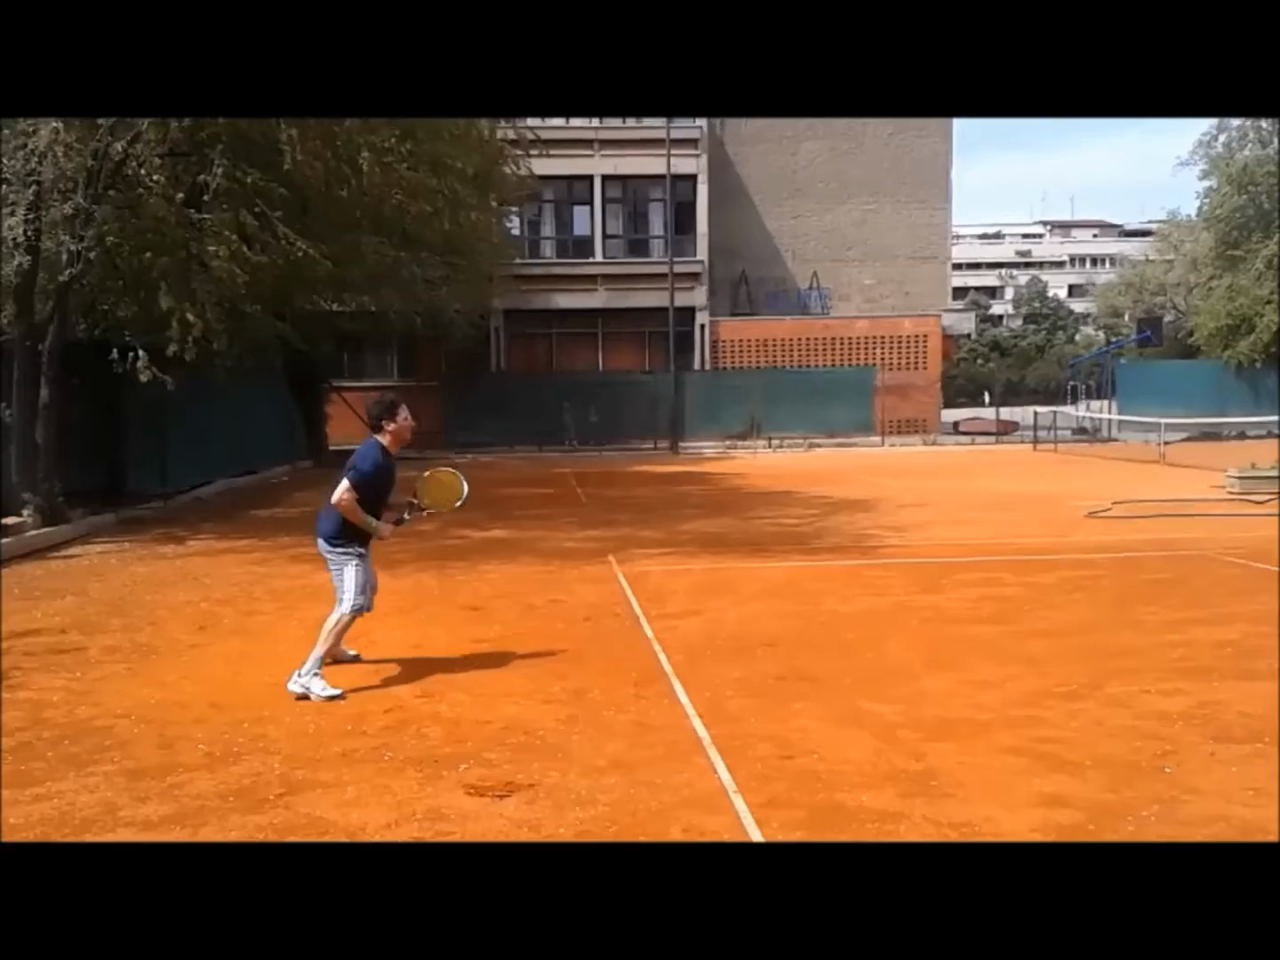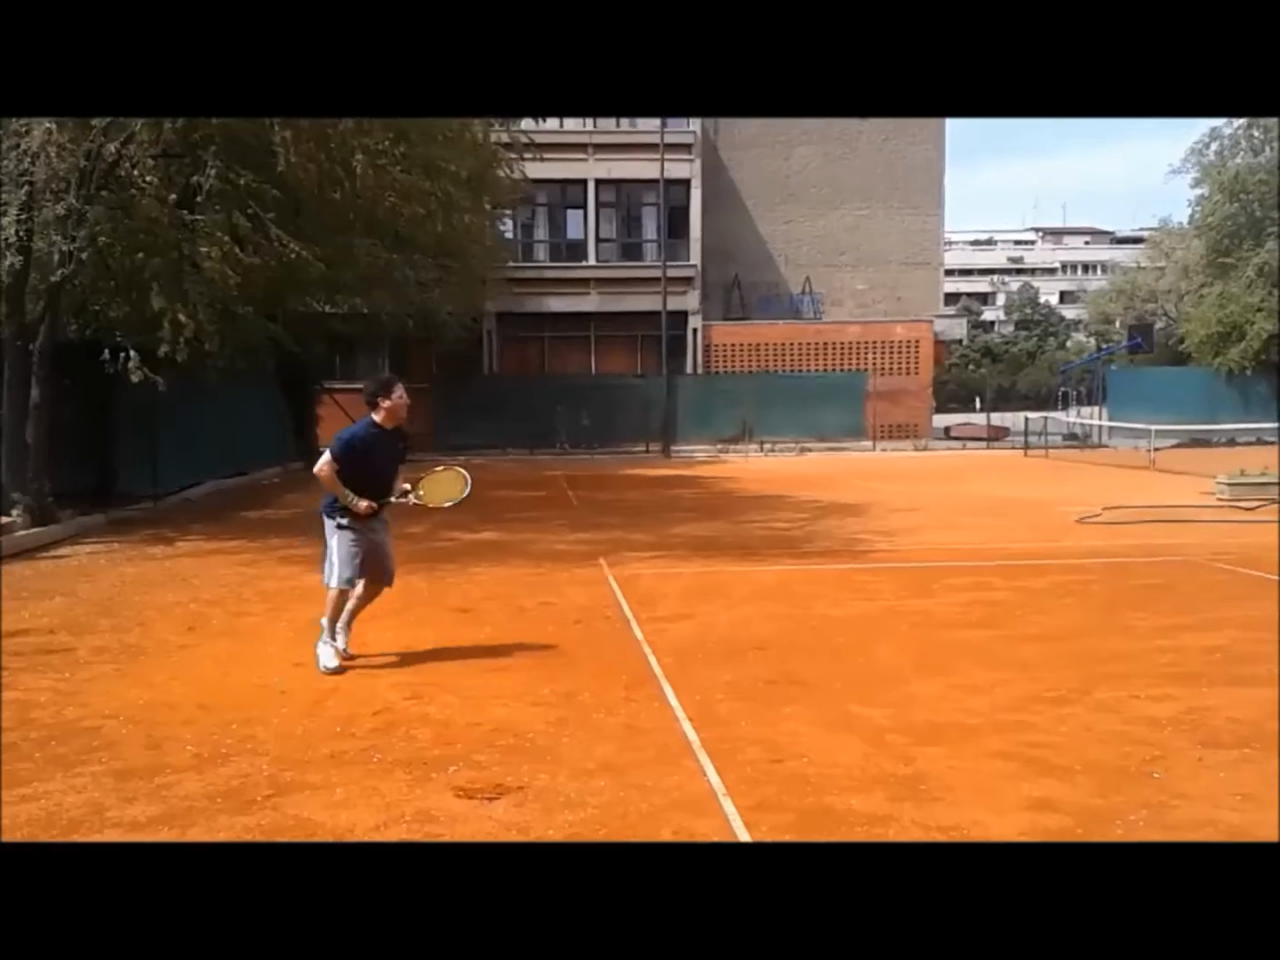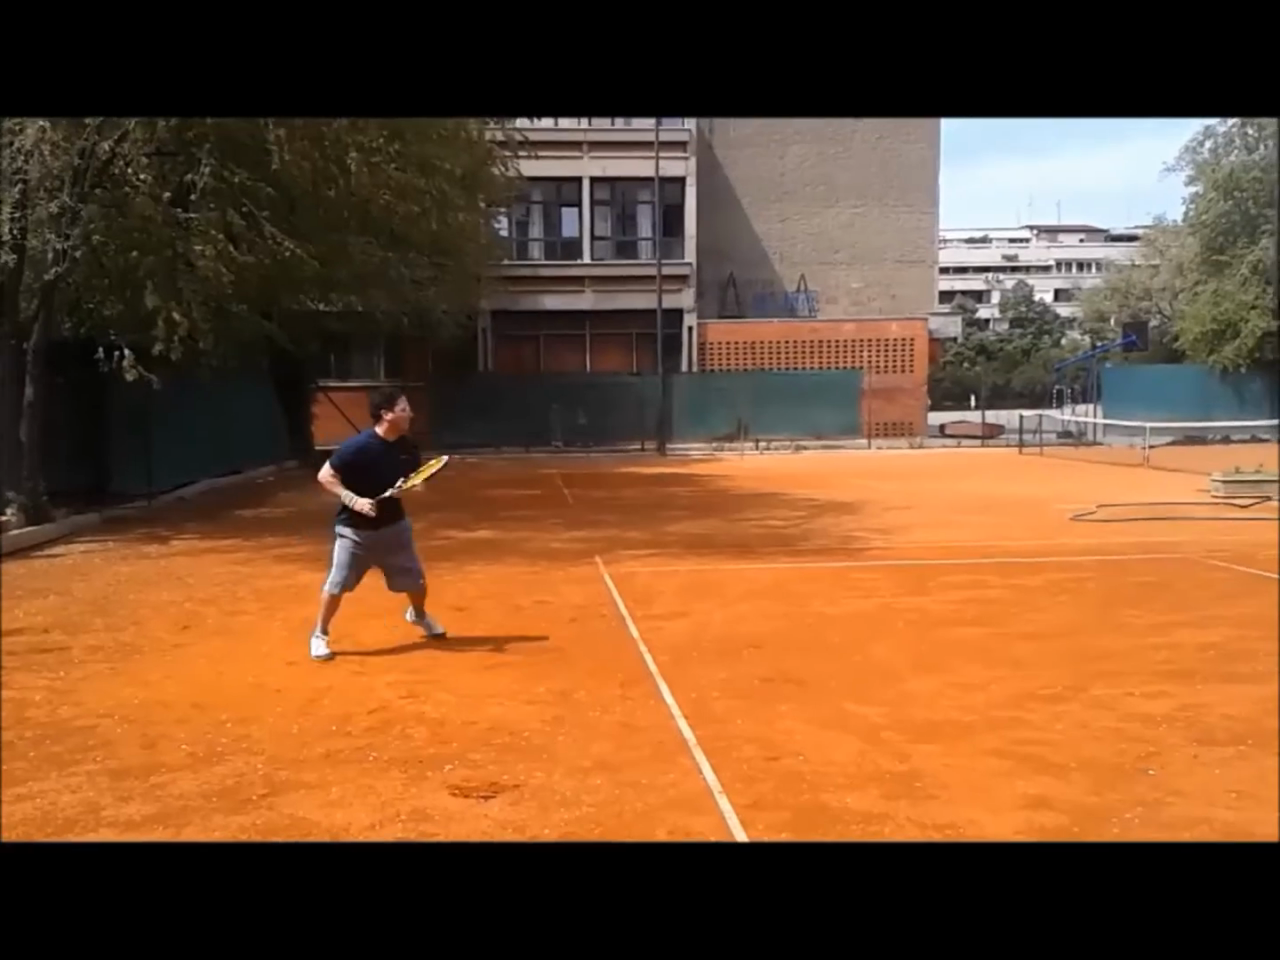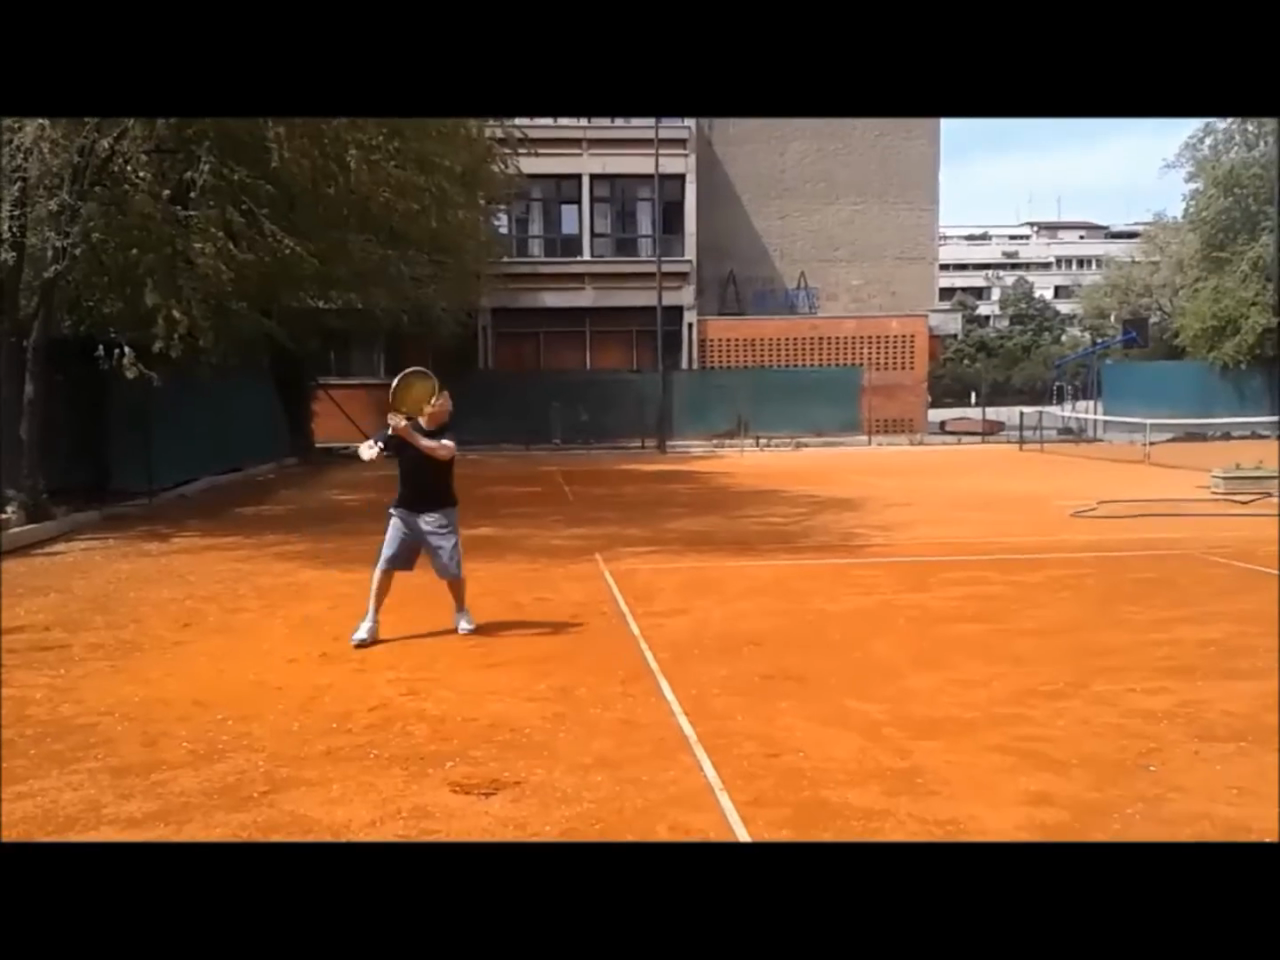
dt=0.2s
person 1, frame 1
left shoulder: (381, 455)
right shoulder: (373, 461)
right elbow: (340, 499)
right wrist: (374, 526)
left hip: (348, 538)
right hip: (342, 541)
left knee: (364, 594)
right knee: (351, 606)
left ankle: (332, 646)
right ankle: (307, 675)
person 1, frame 2
left shoulder: (399, 436)
right shoulder: (355, 436)
right elbow: (321, 470)
left wrist: (401, 487)
right wrist: (352, 500)
left hip: (374, 518)
right hip: (344, 517)
left knee: (380, 577)
right knee: (342, 581)
left ankle: (342, 624)
right ankle: (327, 640)
person 1, frame 3
left shoulder: (407, 447)
right shoulder: (357, 447)
right elbow: (325, 477)
right wrist: (353, 501)
left hip: (393, 525)
right hip: (355, 528)
left knee: (415, 582)
right knee: (337, 585)
left ankle: (419, 615)
right ankle: (320, 634)
person 1, frame 4
left shoulder: (446, 433)
right shoulder: (397, 433)
left elbow: (443, 452)
right elbow: (366, 448)
left wrist: (409, 434)
right wrist: (368, 450)
left hip: (440, 511)
right hip: (406, 510)
left knee: (452, 571)
right knee: (386, 564)
left ankle: (461, 612)
right ankle: (370, 621)
